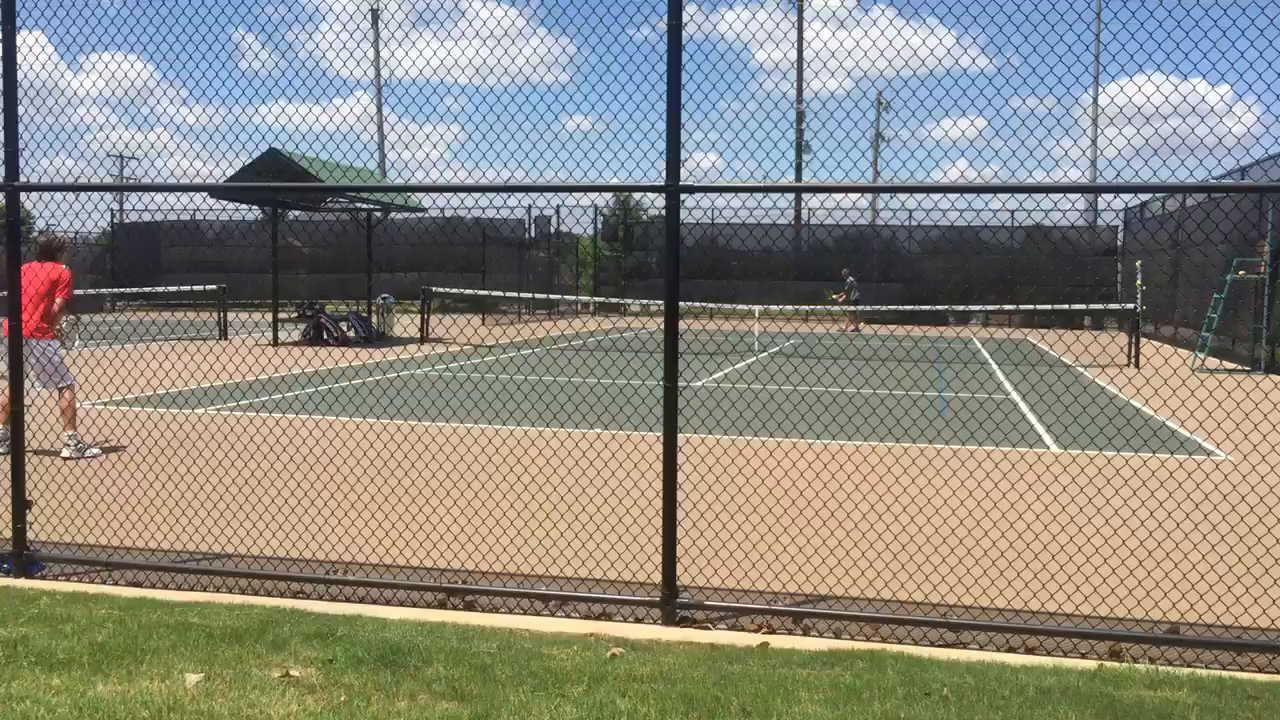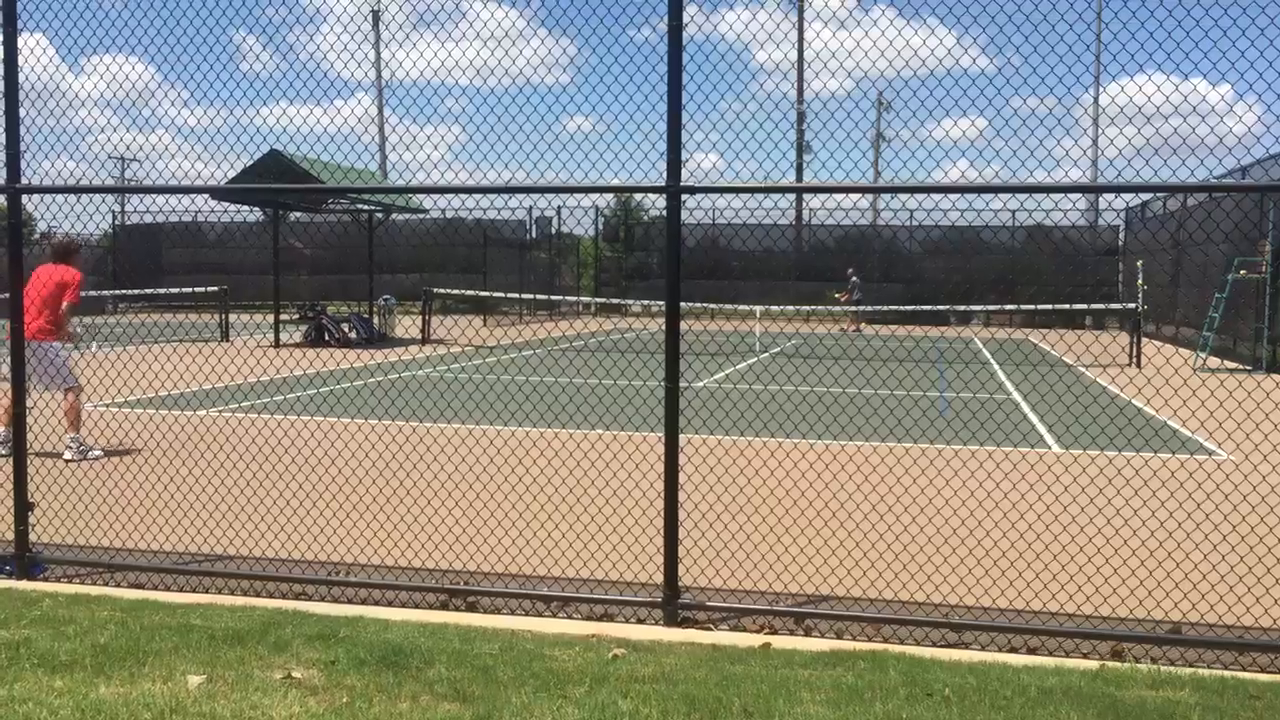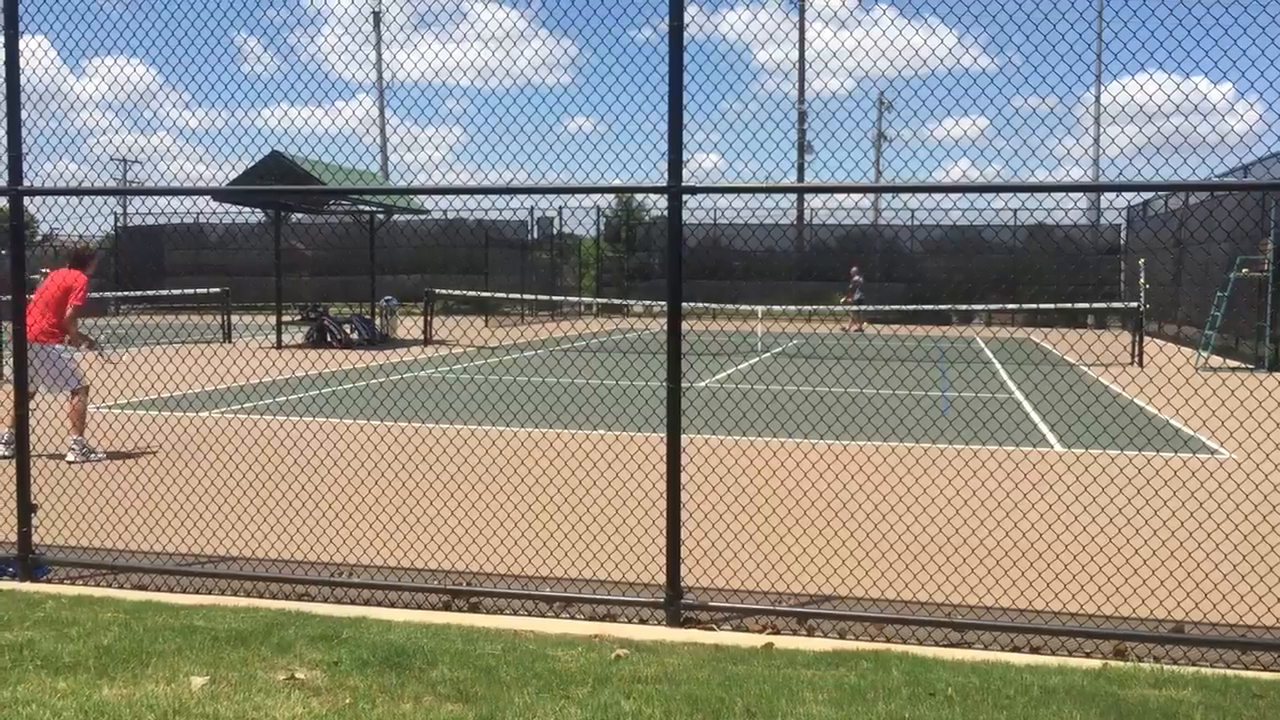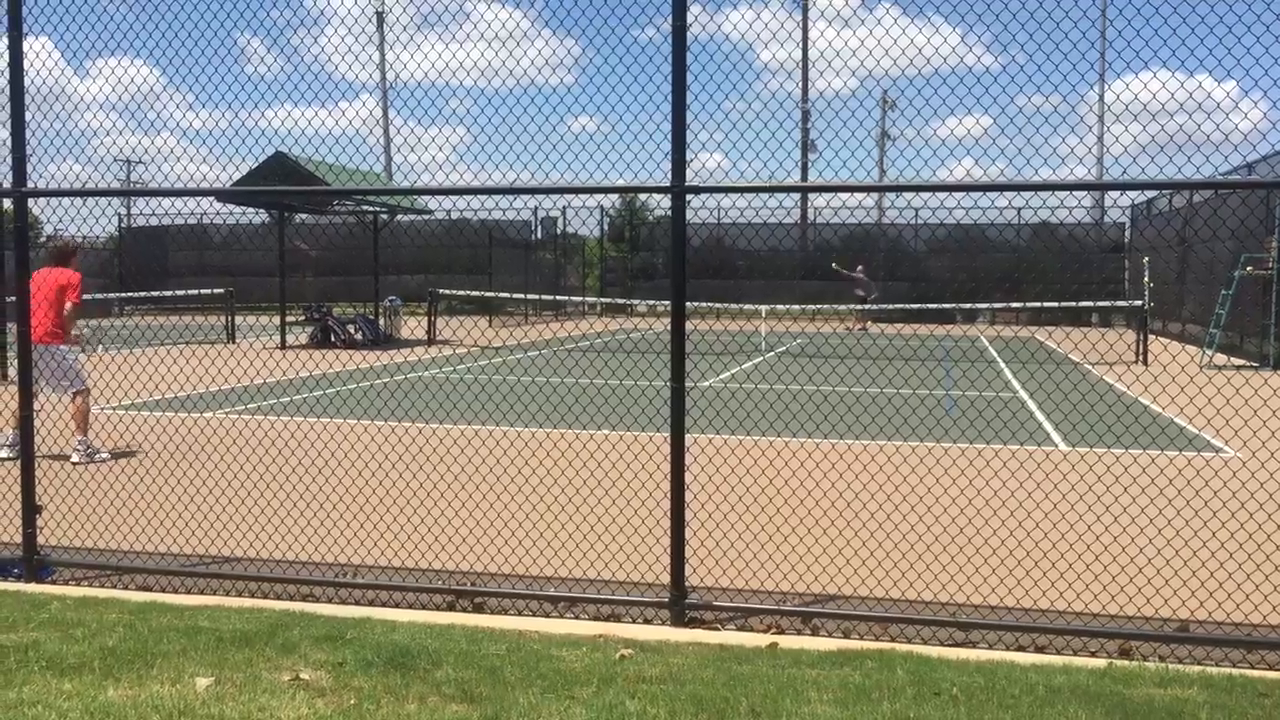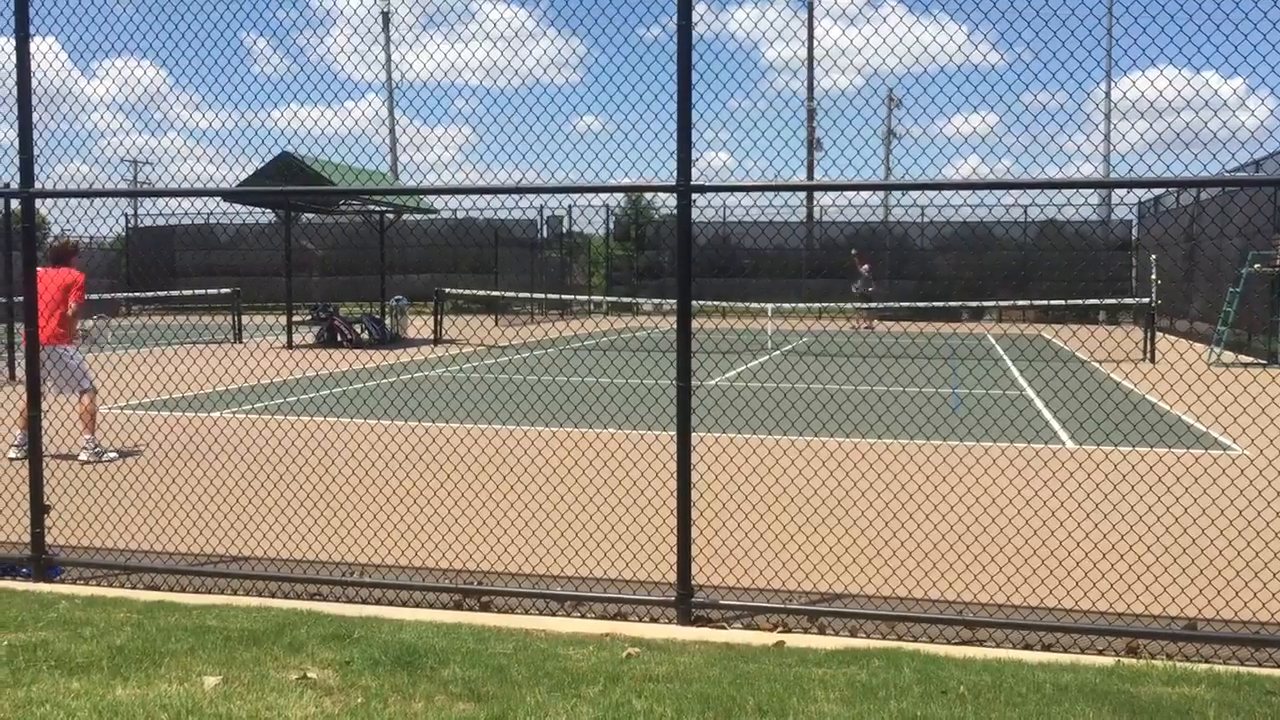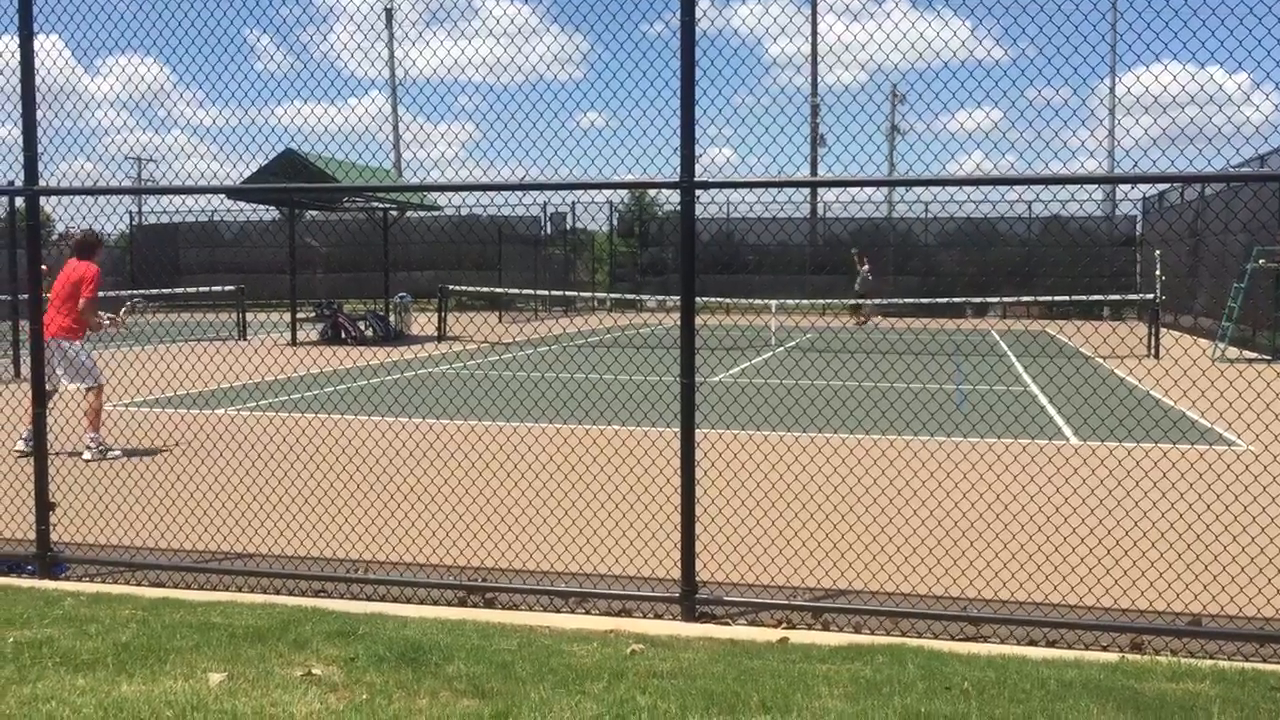
dt=0.3s
person 1, frame 1
left shoulder: (25, 268)
right shoulder: (62, 272)
left elbow: (18, 301)
right elbow: (57, 309)
right hip: (38, 336)
right knee: (66, 386)
right ankle: (72, 443)
person 1, frame 2
left shoulder: (41, 270)
right shoulder: (73, 275)
right elbow: (64, 312)
left wrist: (59, 330)
right wrist: (64, 331)
left hip: (20, 334)
right hip: (43, 338)
right knee: (71, 387)
right ankle: (74, 445)
person 1, frame 3
left shoulder: (55, 274)
right shoulder: (80, 279)
right elbow: (70, 316)
left wrist: (79, 336)
right wrist: (74, 337)
left hip: (25, 336)
right hip: (46, 341)
right knee: (79, 389)
right ankle: (77, 447)
person 1, frame 4
left shoulder: (37, 275)
right shoulder: (73, 276)
left elbow: (39, 308)
right elbow: (68, 313)
right wrist: (68, 334)
left hip: (27, 339)
right hip: (50, 342)
right knee: (80, 390)
right ankle: (82, 448)
person 1, frame 5
left shoulder: (40, 274)
right shoulder: (76, 276)
left elbow: (47, 308)
right elbow: (72, 312)
right wrist: (71, 331)
right hip: (56, 343)
right knee: (87, 389)
left ankle: (19, 443)
right ankle: (90, 447)
person 1, frame 6
left shoulder: (70, 265)
right shoulder: (91, 270)
right elbow: (83, 307)
left wrist: (98, 317)
right wrist: (95, 324)
left hip: (47, 333)
right hip: (66, 337)
left knee: (48, 388)
right knee: (95, 386)
left ankle: (27, 439)
right ankle: (93, 445)
